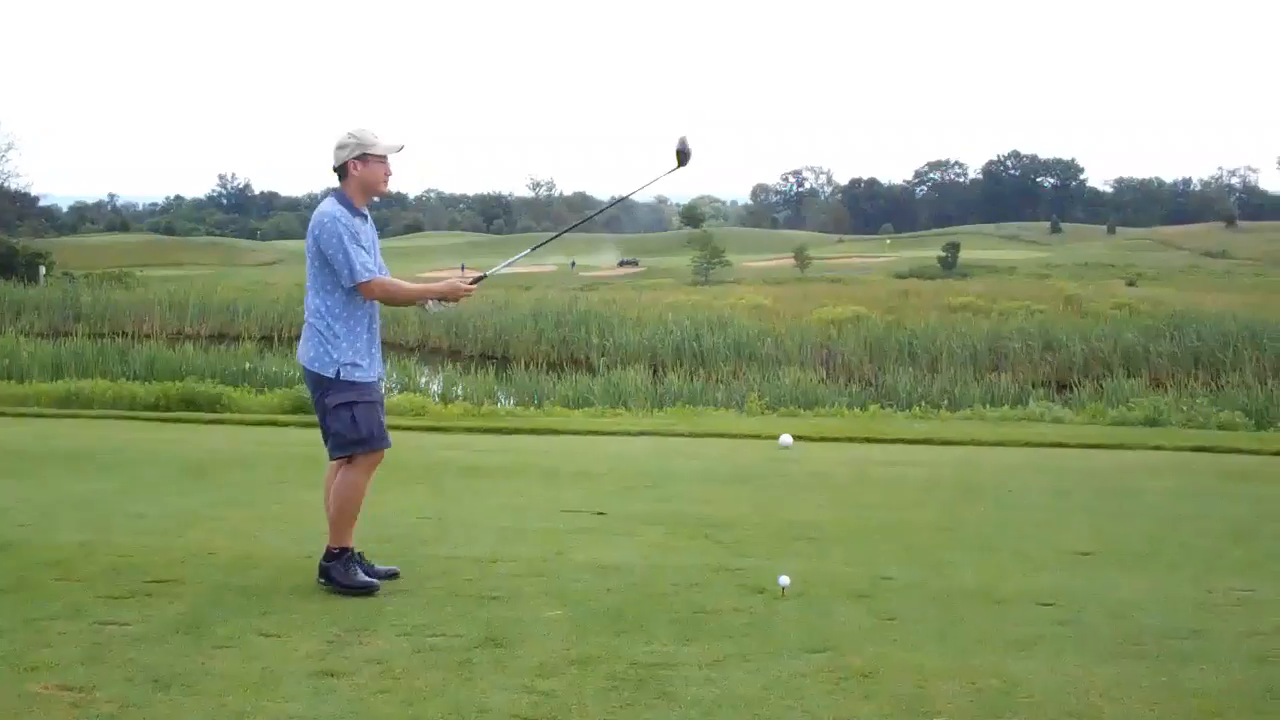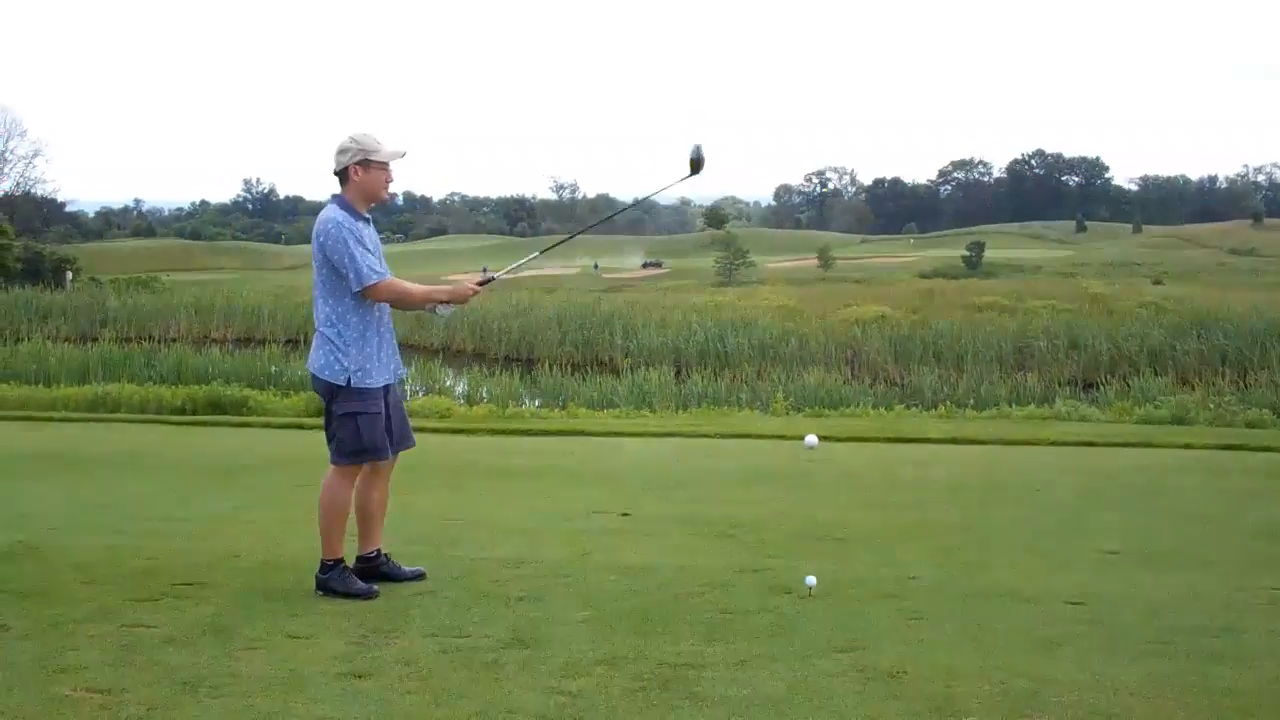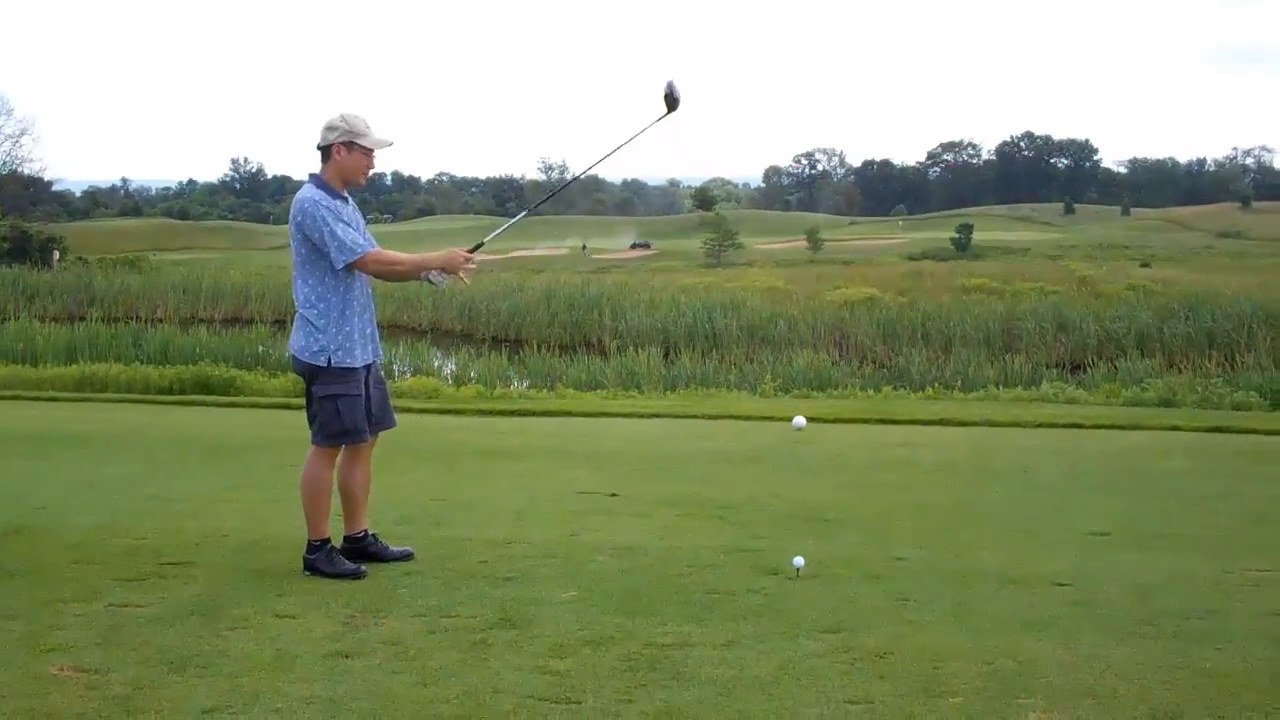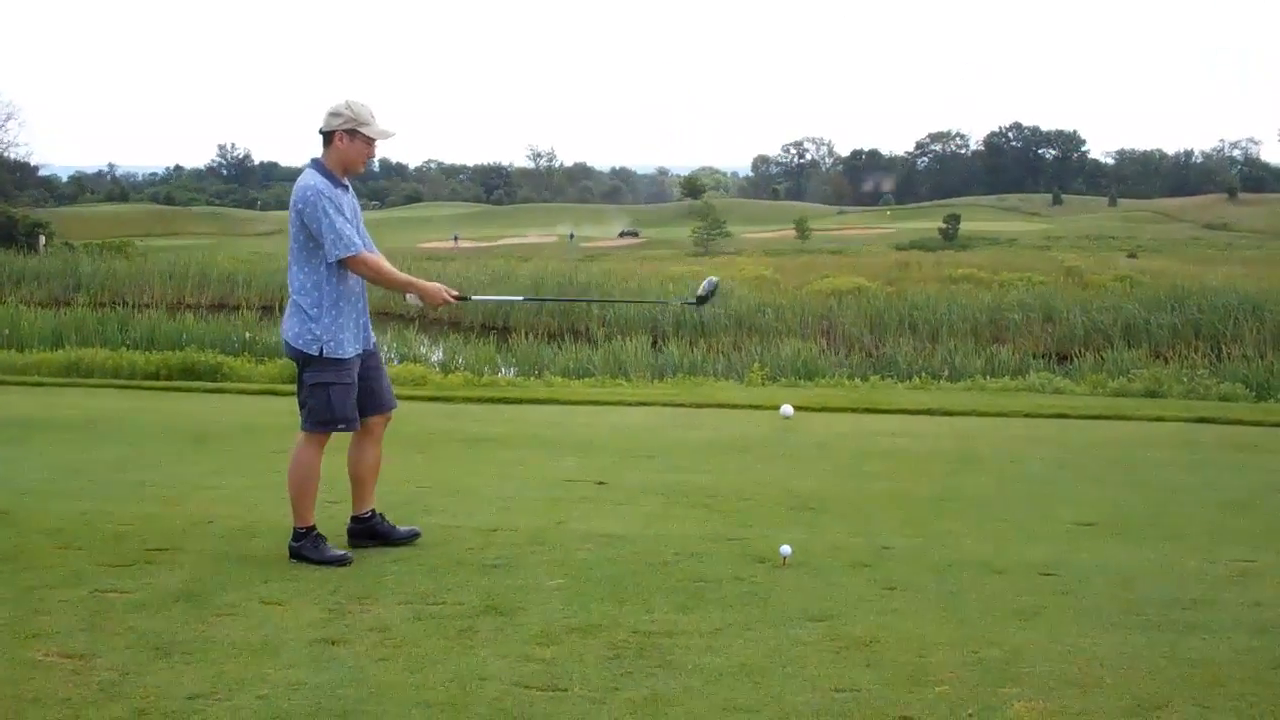
dt=0.4s
person 1, frame 1
left shoulder: (362, 219)
right shoulder: (332, 218)
left elbow: (381, 286)
right elbow: (371, 286)
left wrist: (431, 294)
right wrist: (437, 290)
left hip: (359, 359)
right hip: (337, 361)
left knee: (349, 457)
right knee: (364, 454)
left ankle: (341, 555)
right ankle: (337, 557)
person 1, frame 2
left shoulder: (361, 223)
right shoulder: (335, 224)
left elbow: (386, 290)
right elbow: (379, 289)
left wrist: (435, 297)
right wrist: (444, 293)
left hip: (377, 366)
right hip: (349, 369)
left knee: (382, 461)
right knee: (348, 466)
left ankle: (371, 558)
right ankle: (330, 568)
person 1, frame 3
left shoulder: (344, 203)
right shoulder: (313, 203)
left elbow: (377, 264)
right elbow: (370, 261)
left wrist: (429, 270)
right wrist: (435, 260)
left hip: (360, 346)
right hip: (329, 349)
left knee: (363, 441)
right knee: (329, 446)
left ankle: (357, 538)
right ankle: (317, 549)
person 1, frame 4
left shoulder: (343, 189)
right shoulder: (314, 191)
left elbow: (368, 254)
right elbow: (356, 262)
left wrist: (411, 287)
right wrist: (417, 287)
left hip: (355, 333)
right hip: (323, 337)
left knee: (376, 419)
right knee: (317, 433)
left ankle: (364, 519)
right ankle: (303, 535)
